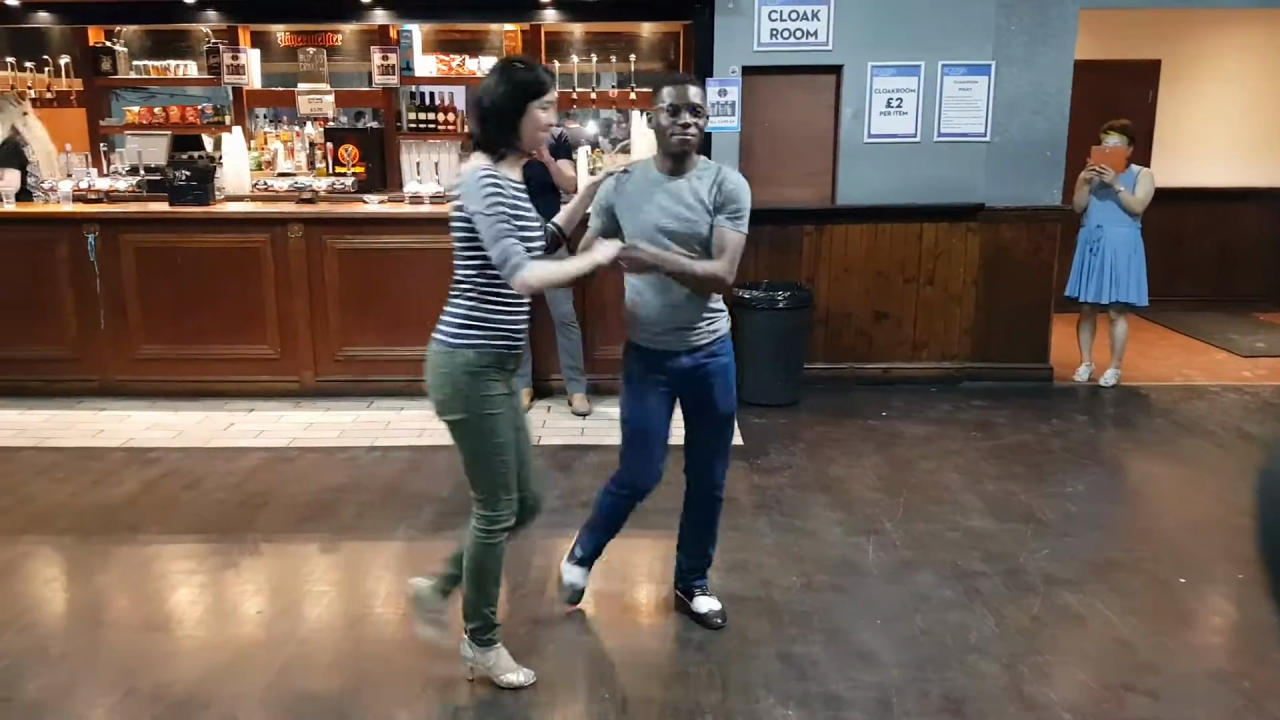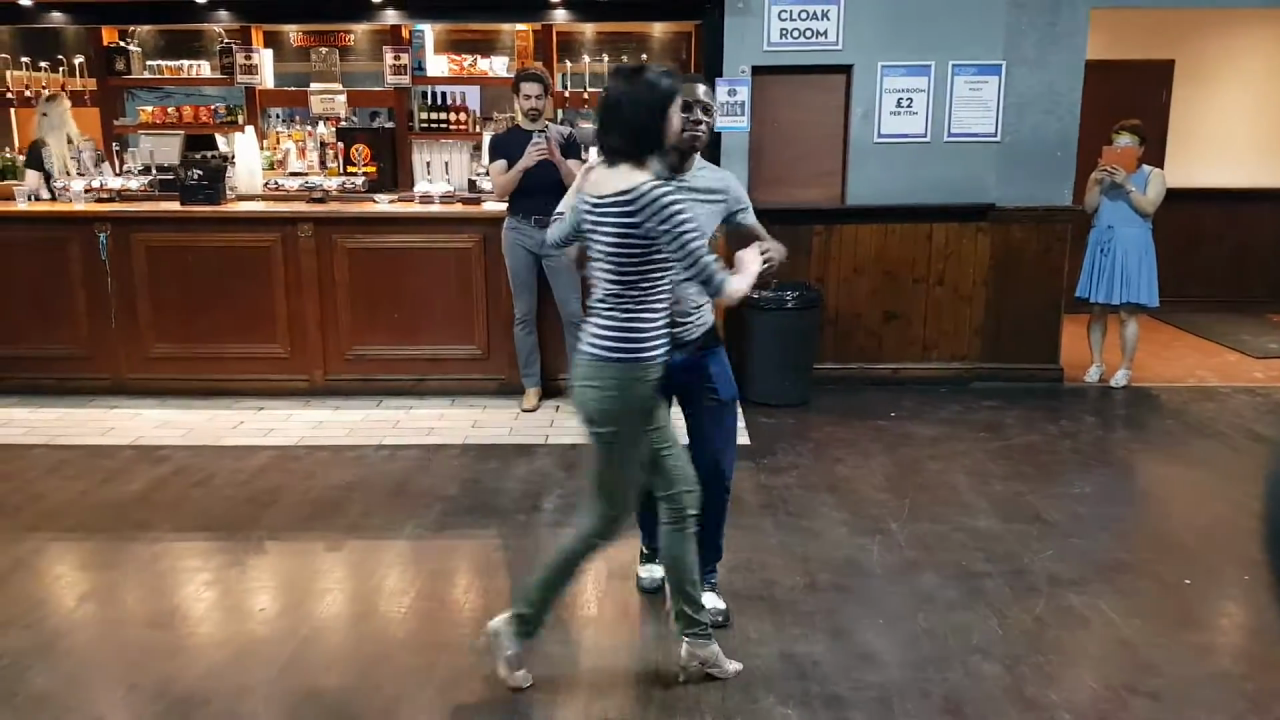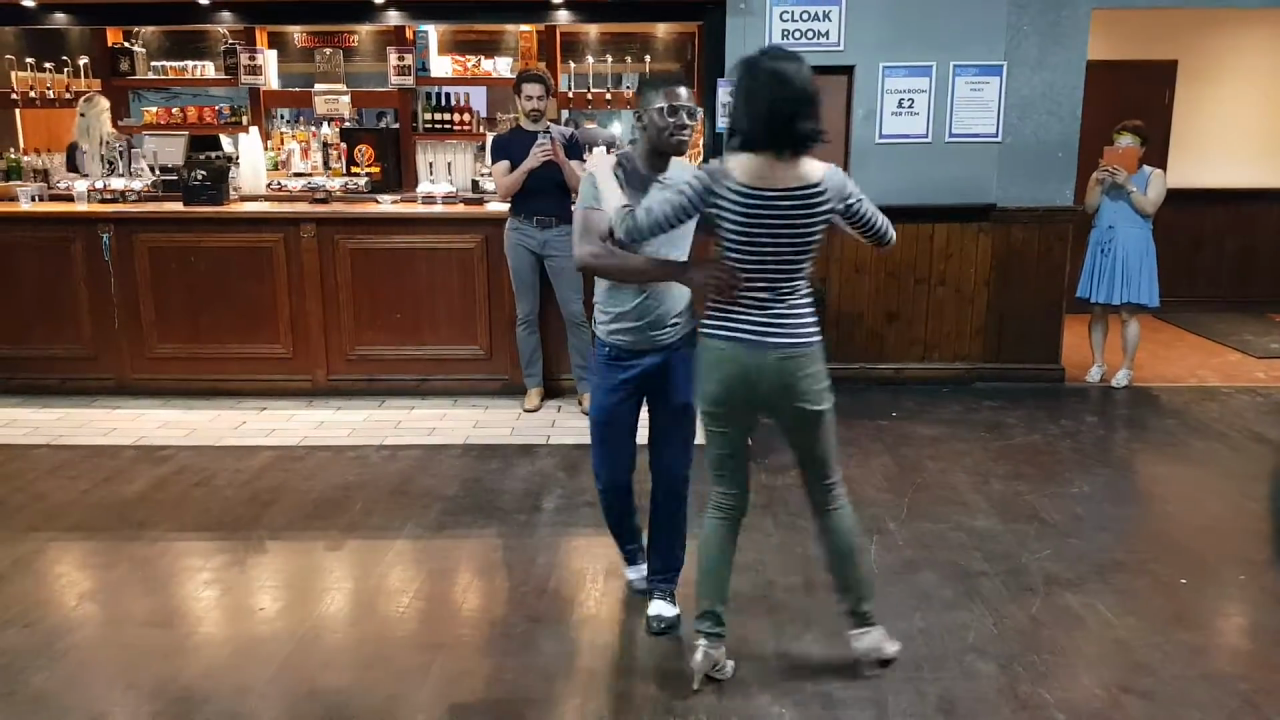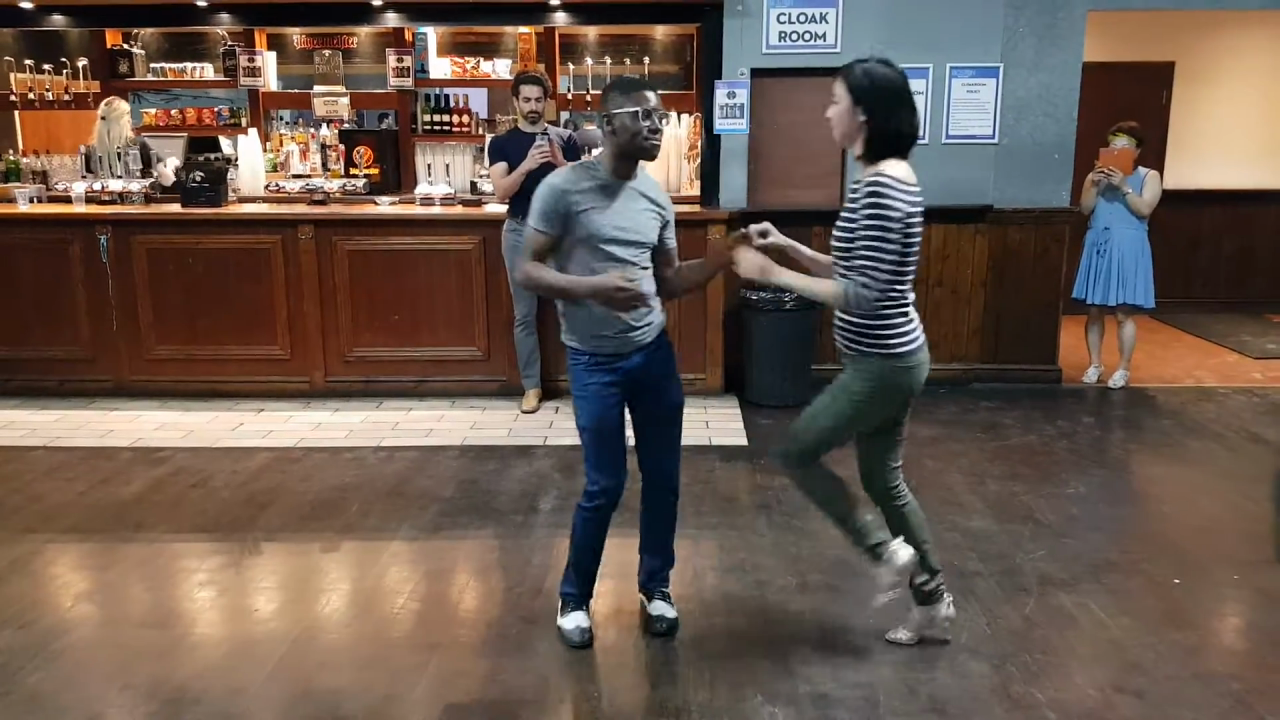
dt=0.3s
person 1, frame 1
left shoulder: (508, 178)
right shoulder: (488, 180)
left elbow: (526, 250)
right elbow: (518, 275)
left wrist: (576, 208)
right wrist: (590, 260)
left hip: (494, 366)
right hip: (471, 365)
left knee: (525, 499)
right knee: (499, 510)
left ankle: (439, 587)
right ankle: (481, 644)
person 1, frame 2
left shoulder: (594, 180)
right shoulder: (652, 194)
left elbow: (555, 238)
right elbow: (720, 288)
right wrist: (750, 265)
left hip: (618, 369)
right hip: (624, 376)
left knee: (681, 499)
right knee: (606, 518)
left ankle: (696, 641)
right ankle: (516, 628)
person 1, frame 3
left shoulder: (719, 177)
right shoulder: (830, 178)
left elbow: (629, 232)
right elbow: (885, 236)
left wrist: (603, 174)
left hip: (724, 354)
right hip: (795, 359)
left knee: (726, 500)
right knee: (827, 496)
left ankle: (709, 641)
right ankle: (864, 628)
person 1, frame 4
left shoulder: (879, 187)
right shoulder: (885, 178)
left elbow: (869, 293)
left wrist: (774, 272)
right wrist: (786, 244)
left hip: (879, 364)
right hip: (898, 357)
left knee: (795, 454)
right knee: (884, 479)
left ankle: (885, 552)
right ankle: (931, 601)
person 2, frame 1
left shoulder: (727, 185)
right shoulder: (622, 185)
left elbow: (722, 274)
right elbow: (586, 257)
left wrist: (660, 262)
left hip: (710, 352)
right hip: (648, 354)
left knee: (708, 479)
right knee: (639, 474)
left ankle: (692, 583)
right ankle: (582, 554)
person 2, frame 2
left shoulder: (723, 185)
left elbow: (769, 244)
left wrist: (763, 254)
left hip: (703, 344)
left knee: (716, 468)
left ankle: (704, 577)
right ankle: (653, 553)
person 2, frame 3
left shoulder: (694, 181)
right shoulder: (606, 178)
right elbow: (587, 255)
right wrist: (672, 267)
left hip: (679, 349)
right hip: (618, 352)
left knee: (673, 474)
right knee: (613, 474)
left ankle: (663, 584)
right ankle: (635, 554)
person 2, frame 4
left shoulder: (656, 196)
right shoulder: (563, 187)
left elbow: (670, 283)
right elbow: (527, 271)
left wrist: (724, 258)
right wrist: (594, 286)
left hip: (653, 353)
right hip: (593, 360)
left knee: (662, 477)
right knee: (603, 485)
left ankle: (656, 586)
right ankle: (574, 595)
person 3, frame 1
left shoulder: (558, 139)
left elbow: (570, 185)
left wrist: (547, 159)
left knee: (564, 315)
left ankle: (576, 389)
right ankle: (523, 386)
person 3, frame 2
left shoulder: (566, 137)
right shoulder: (502, 140)
left elbow: (577, 184)
right elbow: (499, 189)
left wrist: (557, 158)
right wrist: (524, 162)
right hip: (518, 232)
left knee: (572, 313)
right knee: (524, 314)
right ankle: (531, 384)
person 3, frame 3
left shoulder: (567, 137)
right shoulder: (504, 141)
left elbow: (580, 187)
right elbow: (503, 190)
left wrist: (562, 162)
right wrist: (528, 164)
left hip: (561, 231)
right hip: (521, 232)
left knee: (575, 313)
right knee: (526, 314)
left ankle: (586, 387)
right ankle: (533, 386)
person 3, frame 4
left shoulder: (565, 139)
right shoulder: (501, 143)
right elbow: (501, 191)
left wrist: (560, 162)
right wrist: (526, 165)
right hip: (519, 232)
right knee: (524, 315)
right ankle: (531, 385)
person 4, frame 1
left shoulder: (1142, 175)
right shoulder: (1089, 172)
left elbow: (1137, 207)
right elbow: (1078, 207)
left wrist: (1116, 185)
right wrist: (1086, 183)
left hip: (1121, 246)
right hip: (1091, 243)
left knee: (1117, 312)
right knee: (1087, 309)
left ankle: (1115, 367)
right ankle: (1086, 363)
person 4, frame 2
left shoulder: (1153, 175)
right shoulder: (1100, 173)
left elbow: (1148, 208)
right elbow: (1088, 208)
left wrist: (1127, 185)
right wrist: (1097, 183)
left hip: (1132, 246)
right hip: (1102, 244)
left knee: (1128, 313)
right knee: (1097, 310)
left ankle: (1126, 368)
right ankle: (1096, 363)
person 4, frame 3
left shoulder: (1154, 175)
right shoulder: (1101, 173)
left elbow: (1149, 208)
right elbow: (1089, 207)
left wrist: (1128, 185)
right wrist: (1099, 184)
left hip: (1132, 247)
right hip: (1102, 244)
left knee: (1128, 313)
right knee: (1098, 310)
left ankle: (1127, 368)
right ankle: (1098, 363)
person 4, frame 4
left shoulder: (1149, 176)
right shoulder: (1096, 175)
left elbow: (1145, 209)
right elbow: (1085, 209)
left wrist: (1124, 187)
right wrist: (1094, 185)
left hip: (1128, 247)
right hip: (1098, 245)
left knee: (1124, 314)
right knee: (1094, 310)
left ankle: (1124, 369)
right ankle: (1095, 364)
